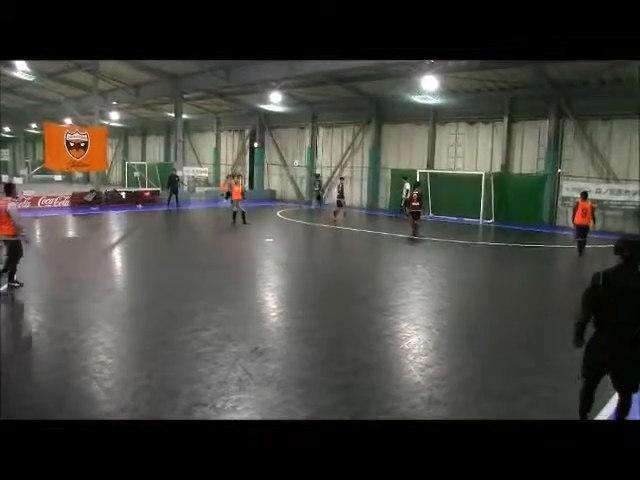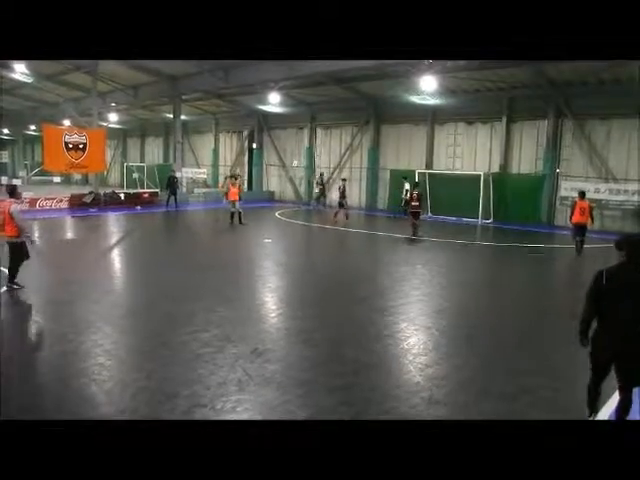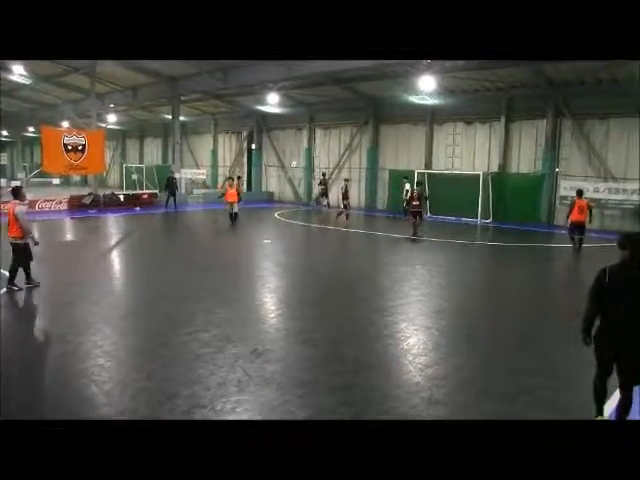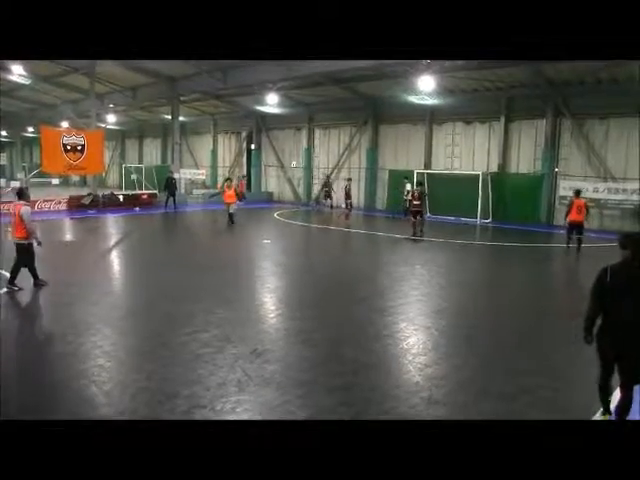
dt=0.1s
person 1, frame 1
left shoulder: (601, 278)
left elbow: (586, 310)
left wrist: (579, 334)
left hip: (601, 343)
left knee: (589, 385)
right knee: (625, 392)
left ankle: (583, 419)
person 1, frame 2
left shoulder: (604, 275)
left elbow: (590, 307)
left wrist: (583, 331)
left hip: (604, 339)
left knee: (595, 380)
left ankle: (591, 416)
person 1, frame 3
left shoulder: (607, 274)
left elbow: (593, 305)
left wrist: (586, 330)
left hip: (607, 336)
left knee: (601, 376)
left ankle: (599, 415)
person 1, frame 4
left shoulder: (608, 273)
left elbow: (595, 304)
left wrist: (588, 329)
left hip: (609, 335)
left knee: (605, 375)
left ankle: (606, 413)
